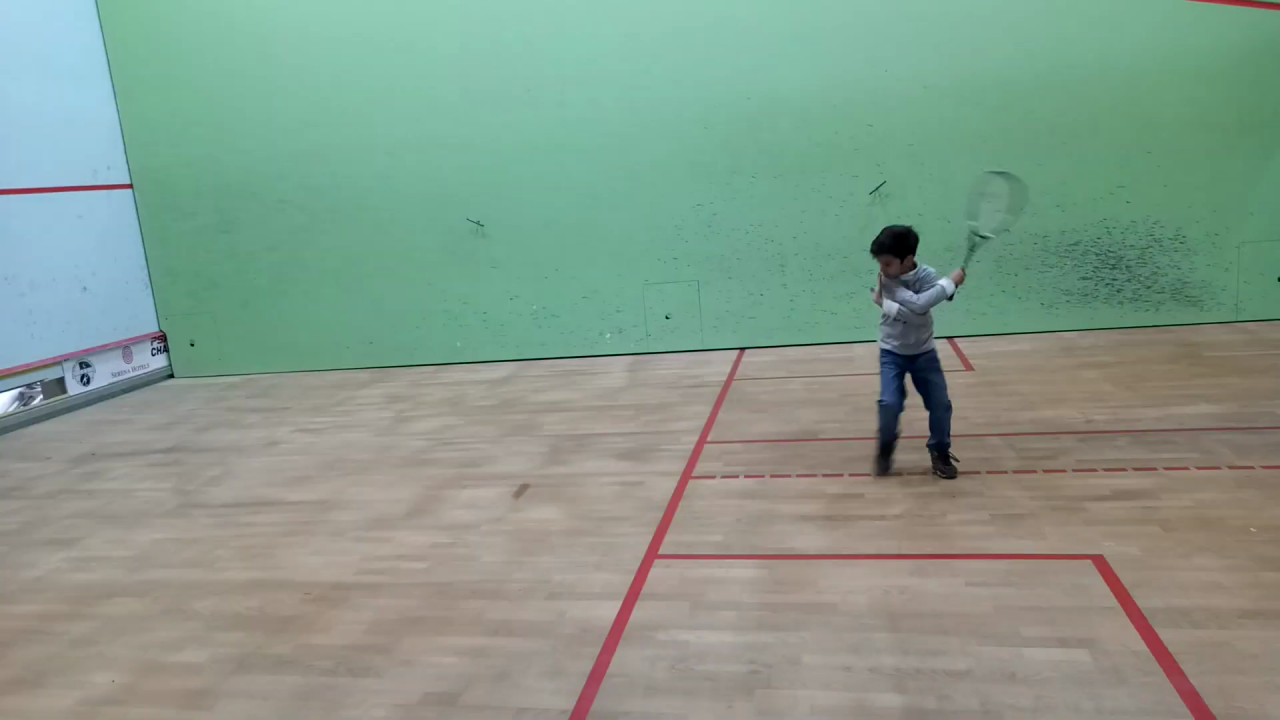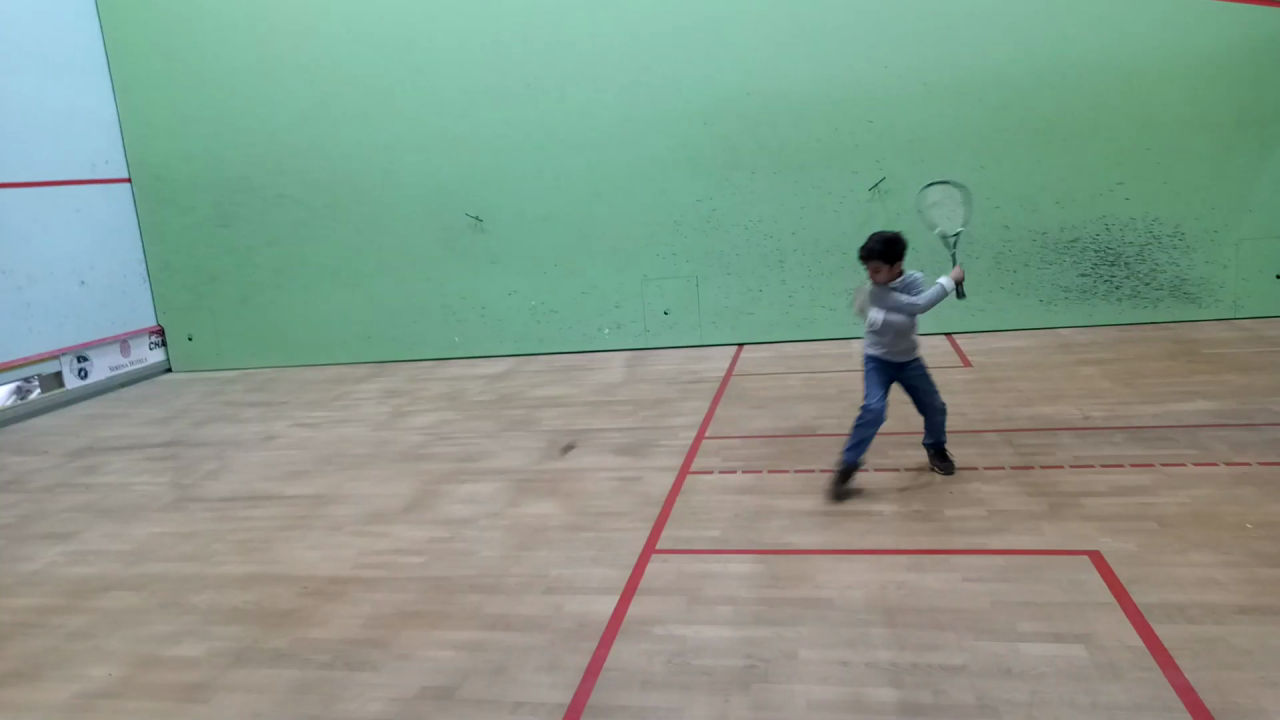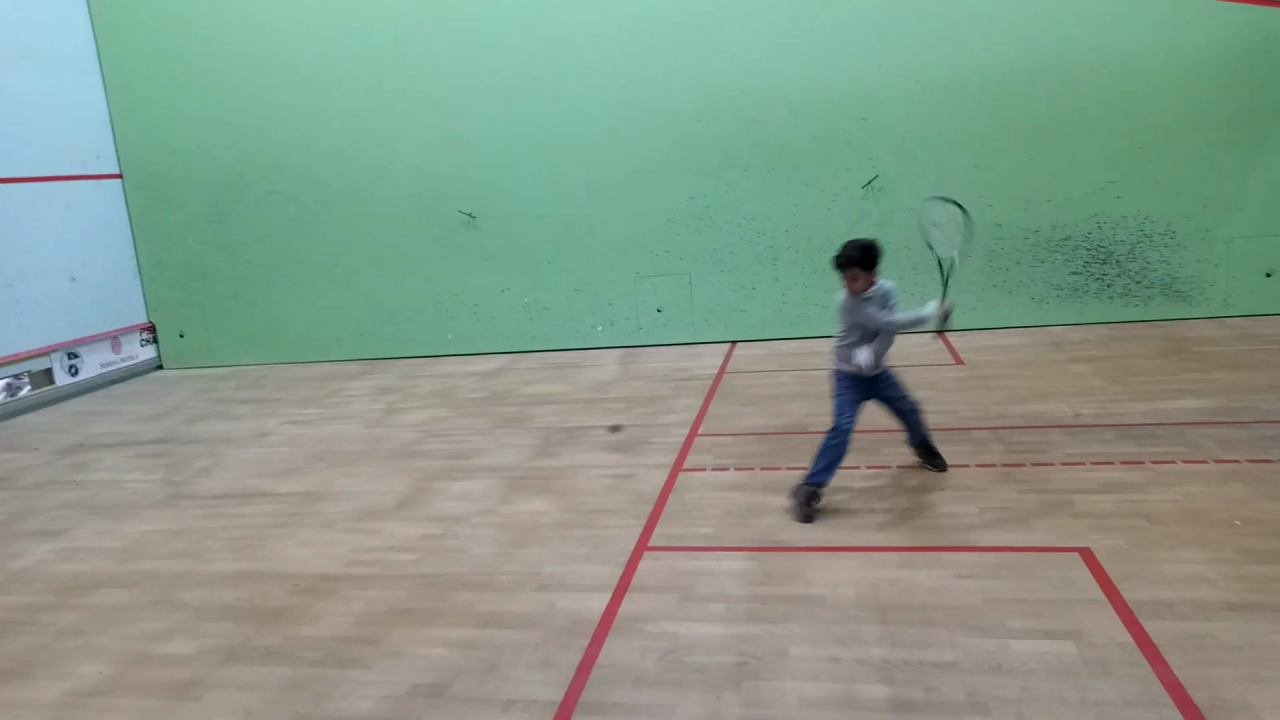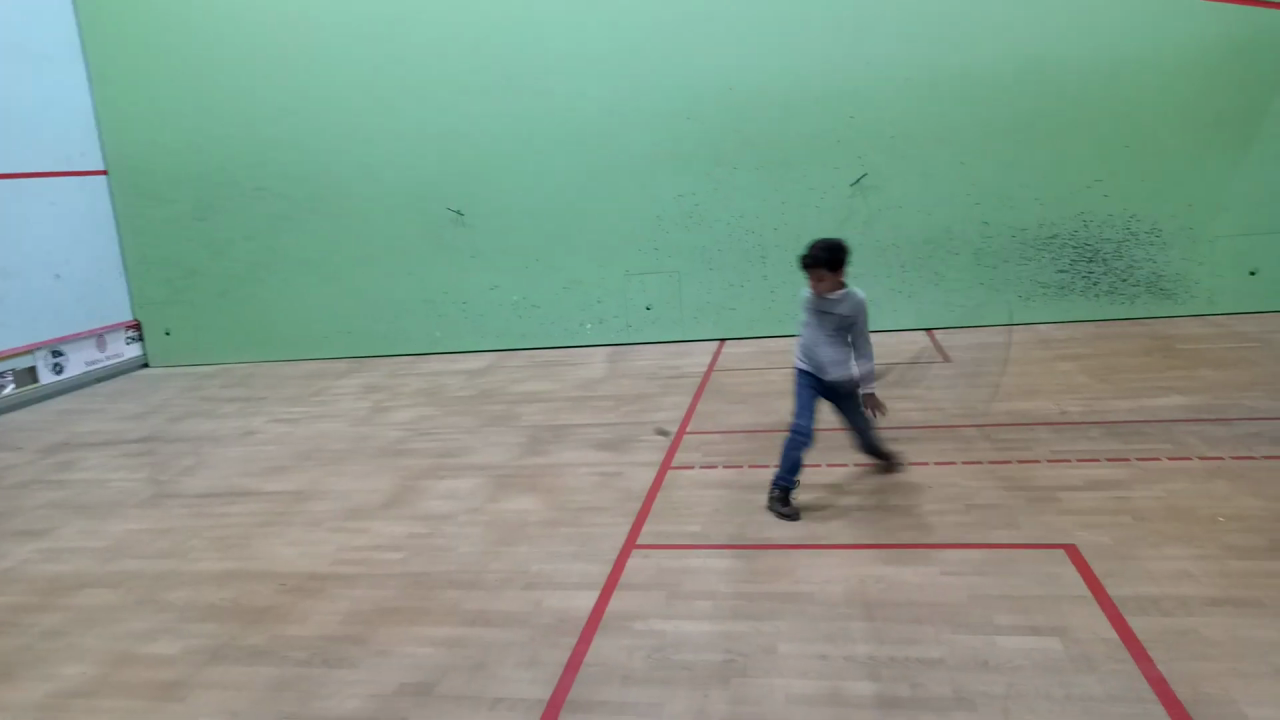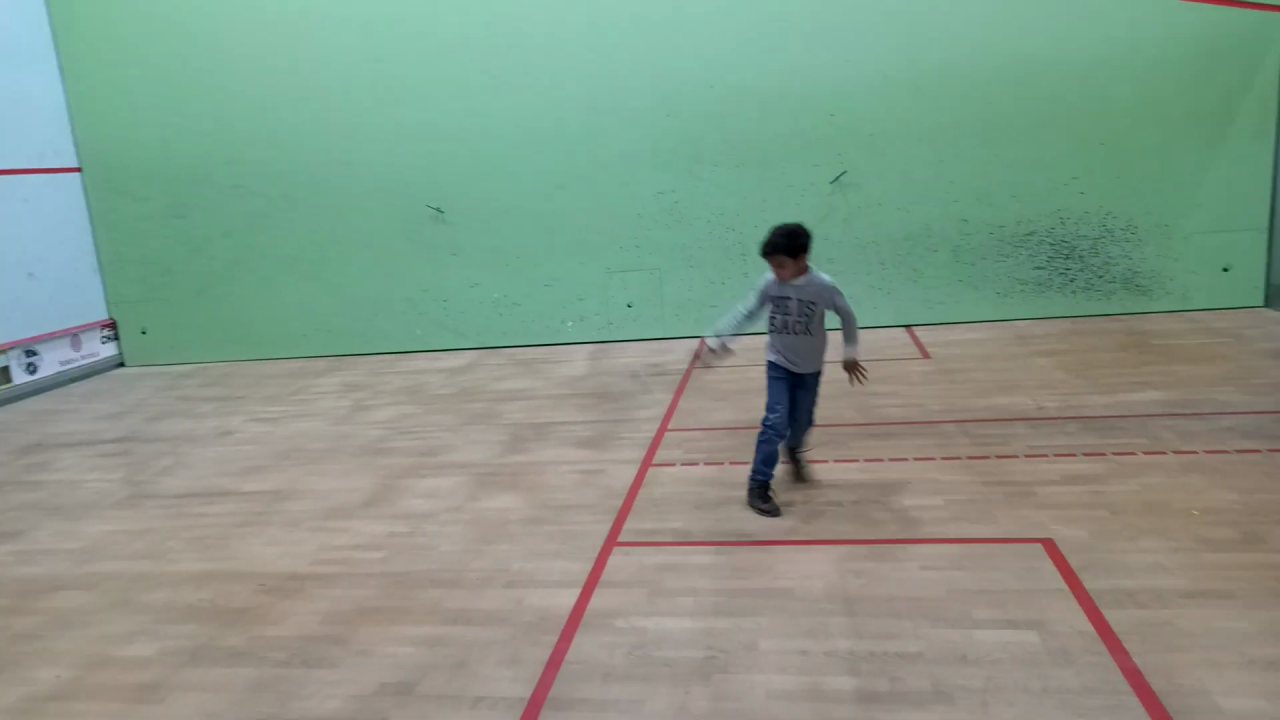
dt=0.1s
person 1, frame 1
left shoulder: (927, 275)
right shoulder: (886, 281)
left elbow: (920, 311)
right elbow: (916, 303)
left wrist: (889, 305)
right wrist: (950, 282)
left hip: (923, 350)
right hip: (893, 351)
left knee: (940, 404)
right knee: (890, 402)
left ankle: (939, 452)
right ankle: (886, 445)
person 1, frame 2
left shoulder: (916, 280)
right shoulder: (874, 290)
left elbow: (905, 320)
right elbow: (915, 306)
left wrist: (876, 317)
right wrist: (949, 280)
left hip: (908, 359)
right hip: (878, 359)
left knee: (935, 407)
right knee: (873, 410)
left ankle: (936, 449)
right ankle: (847, 468)
person 1, frame 3
left shoulder: (886, 291)
right shoulder: (846, 301)
left elbow: (886, 337)
right elbow: (893, 323)
left wrist: (864, 359)
right wrist: (932, 312)
left hip: (876, 371)
right hip: (848, 374)
left knee: (910, 413)
right knee: (842, 428)
left ankle: (924, 450)
right ankle: (808, 490)
person 1, frame 4
left shoulder: (855, 301)
right shoulder: (810, 300)
left elbow: (862, 345)
right elbow: (815, 342)
left wrist: (868, 388)
right wrist: (844, 374)
left hip: (844, 375)
right hip: (810, 371)
left knee: (858, 420)
right knee: (801, 429)
left ankle: (873, 449)
right ankle: (780, 491)
person 1, frame 5
left shoulder: (824, 286)
right shoulder: (771, 283)
left elbow: (847, 316)
right elbow: (748, 311)
left wrist: (850, 355)
right wrist: (718, 338)
left hip: (811, 368)
right hip: (780, 364)
left knee: (802, 422)
right knee: (776, 423)
left ankle: (793, 454)
right ankle: (758, 486)
